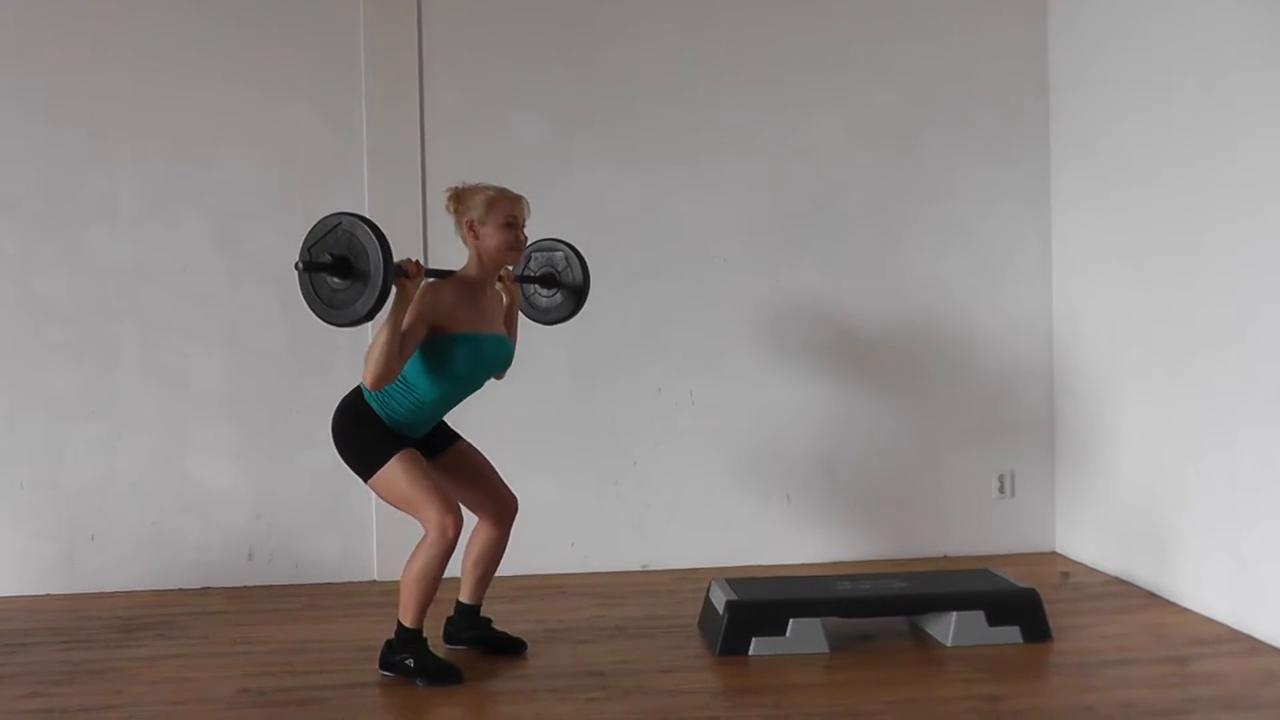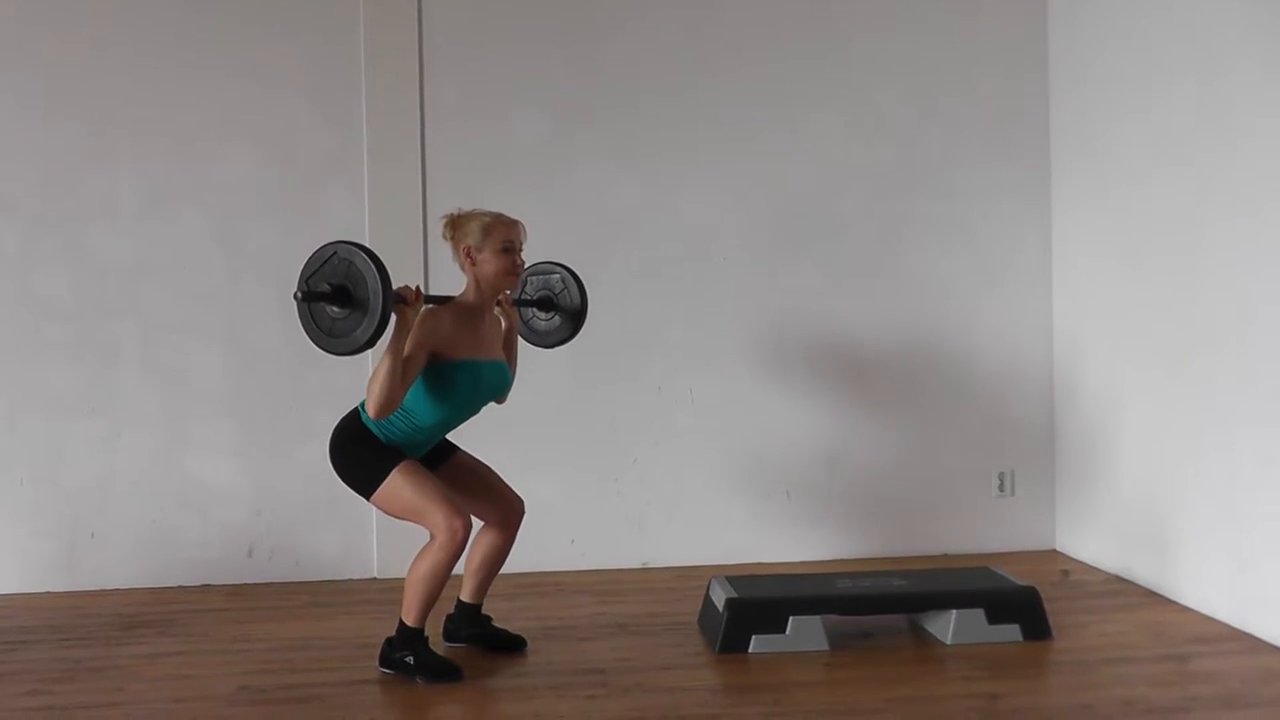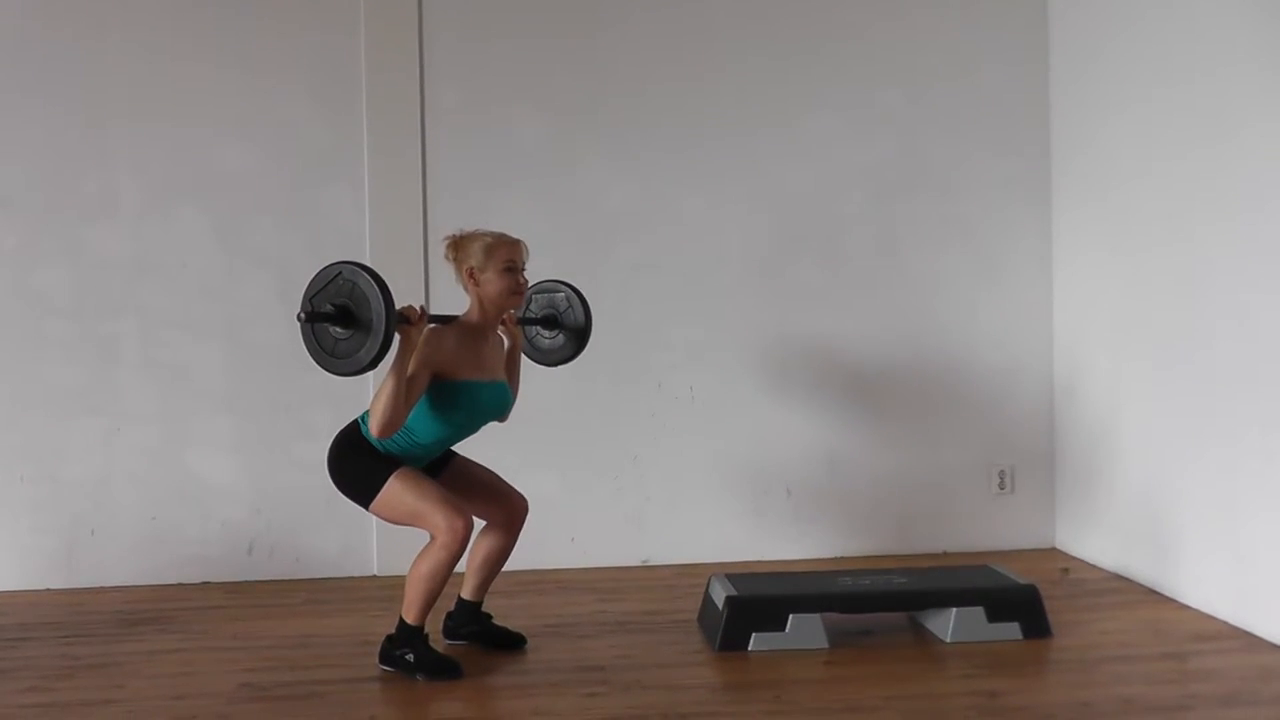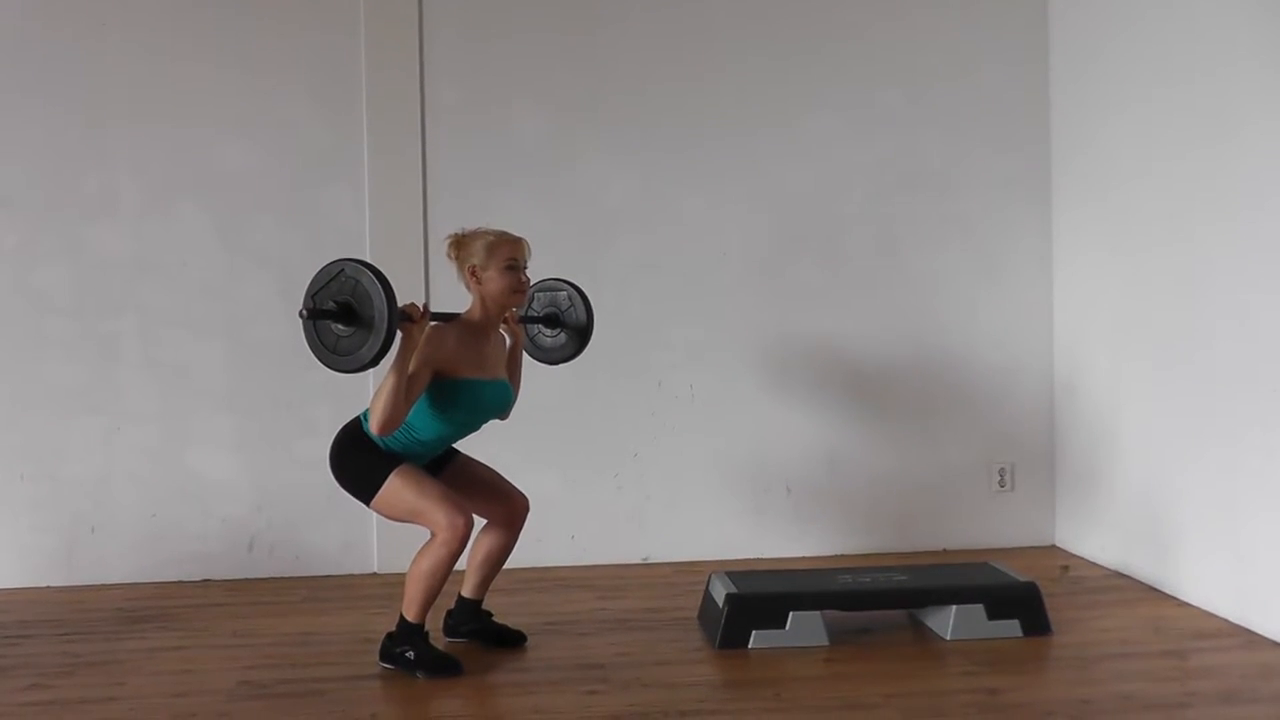
dt=0.3s
person 1, frame 1
left shoulder: (491, 296)
right shoulder: (438, 296)
left elbow: (497, 369)
right elbow: (376, 378)
right wrist: (402, 297)
left hip: (418, 426)
right hip: (367, 423)
left knee: (501, 507)
right knee: (444, 521)
left ankle: (465, 621)
right ankle: (402, 647)
person 1, frame 2
left shoulder: (490, 322)
right shoulder: (438, 323)
left elbow: (498, 393)
right elbow: (379, 406)
right wrist: (403, 325)
left hip: (418, 445)
right hip: (365, 444)
left knee: (508, 510)
right knee: (452, 525)
left ankle: (465, 619)
right ankle: (403, 646)
person 1, frame 3
left shoulder: (494, 340)
right shoulder: (442, 342)
left elbow: (499, 411)
right elbow: (382, 426)
right wrist: (407, 345)
left hip: (418, 455)
right hip: (362, 455)
left knee: (513, 508)
right knee: (453, 525)
left ankle: (465, 616)
right ankle: (403, 643)
person 1, frame 4
left shoulder: (496, 340)
right shoulder: (443, 341)
left elbow: (500, 409)
right elbow: (381, 424)
right wrist: (408, 344)
left hip: (420, 453)
right hip: (365, 452)
left knee: (513, 507)
right knee: (453, 522)
left ankle: (466, 614)
right ankle: (403, 640)
